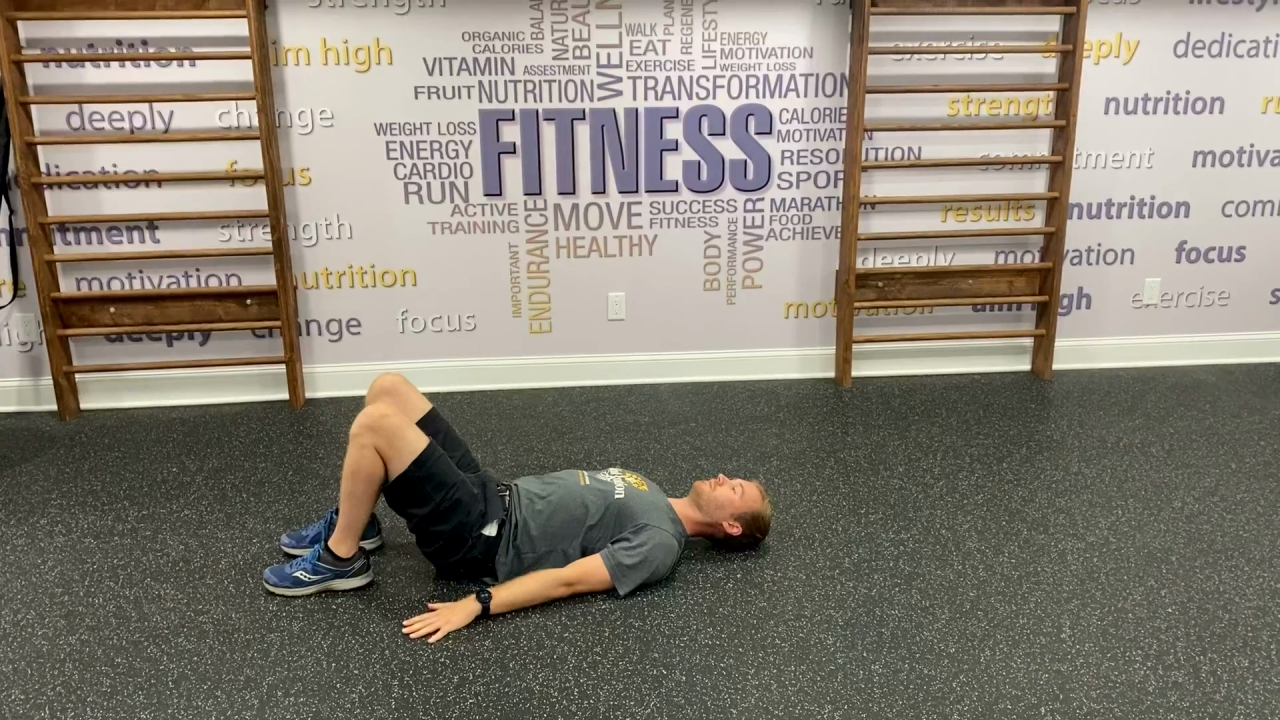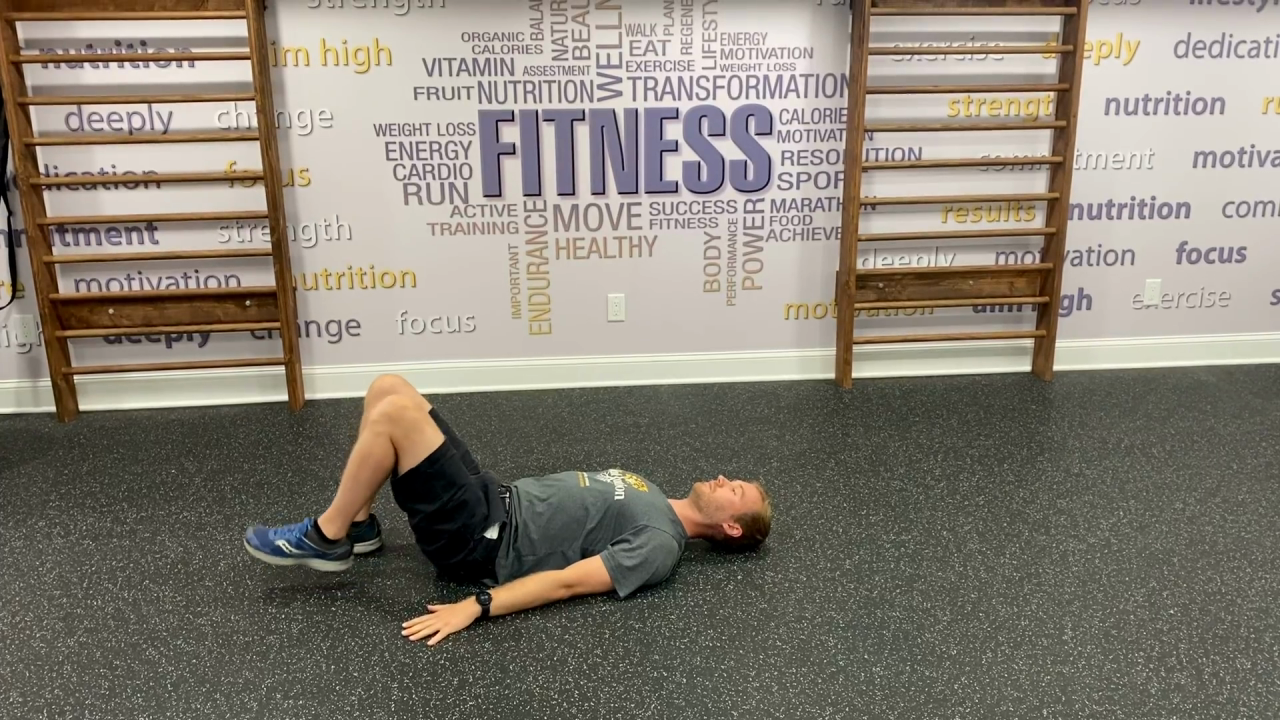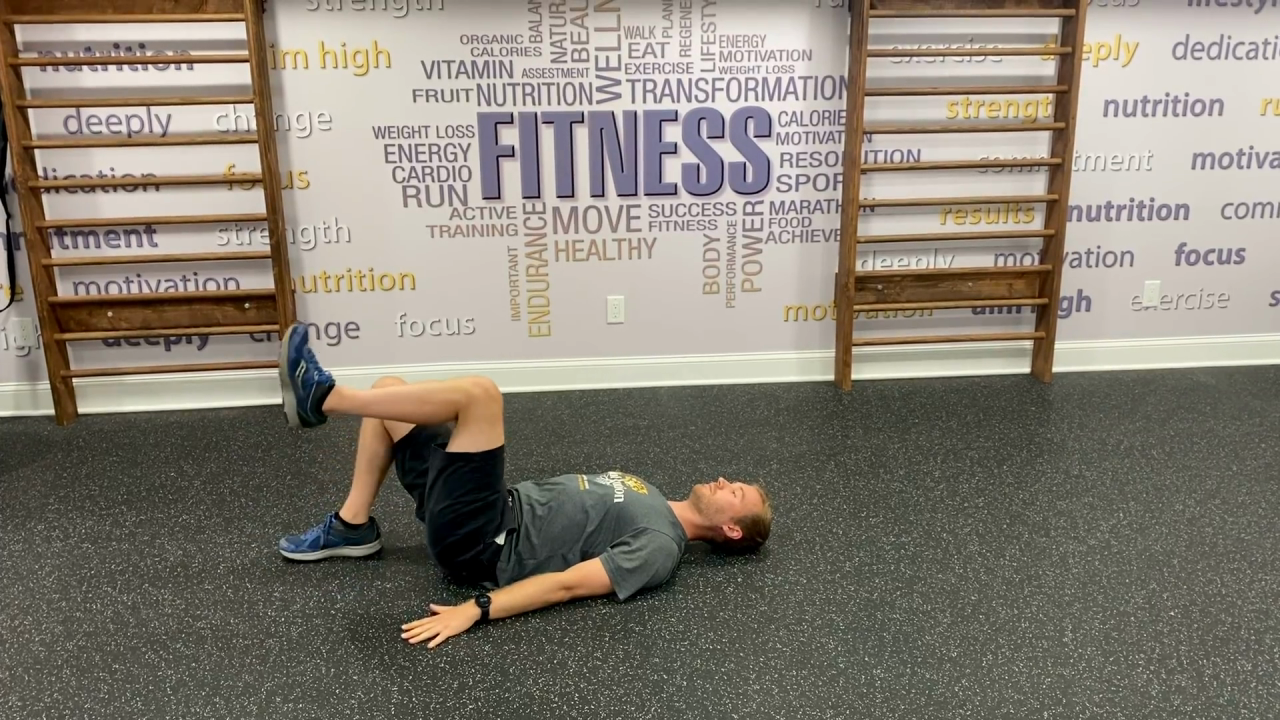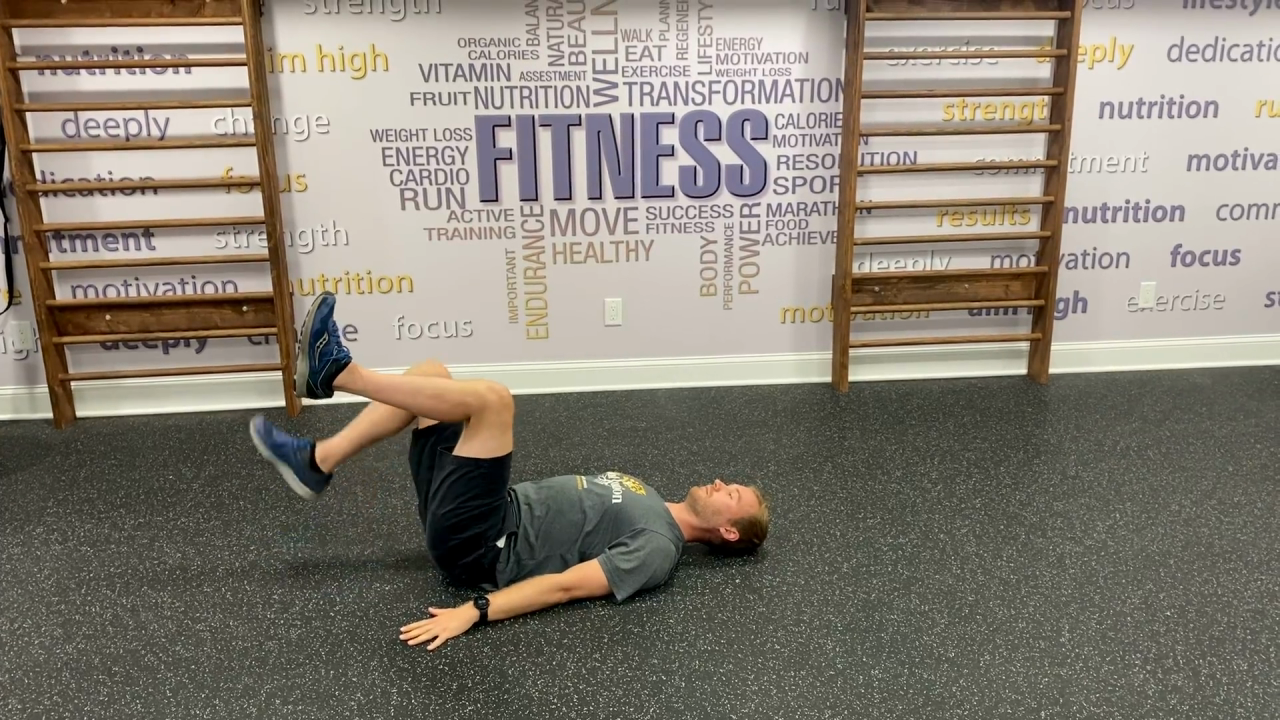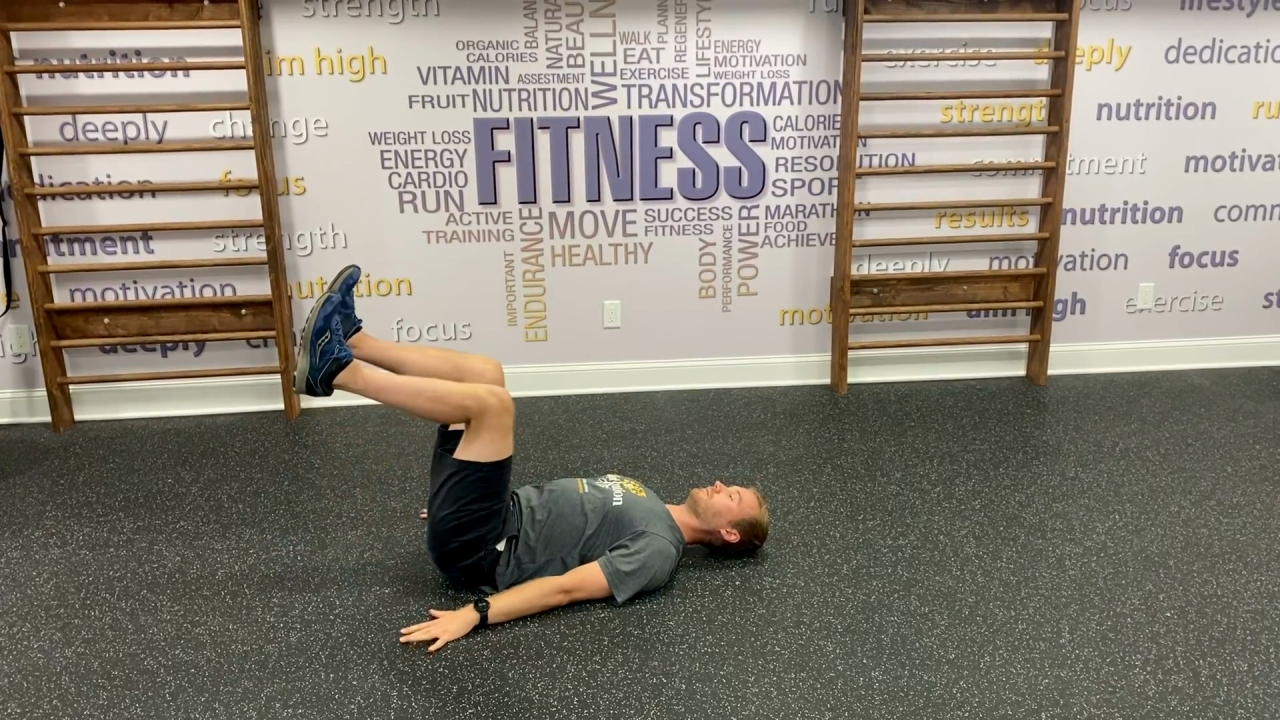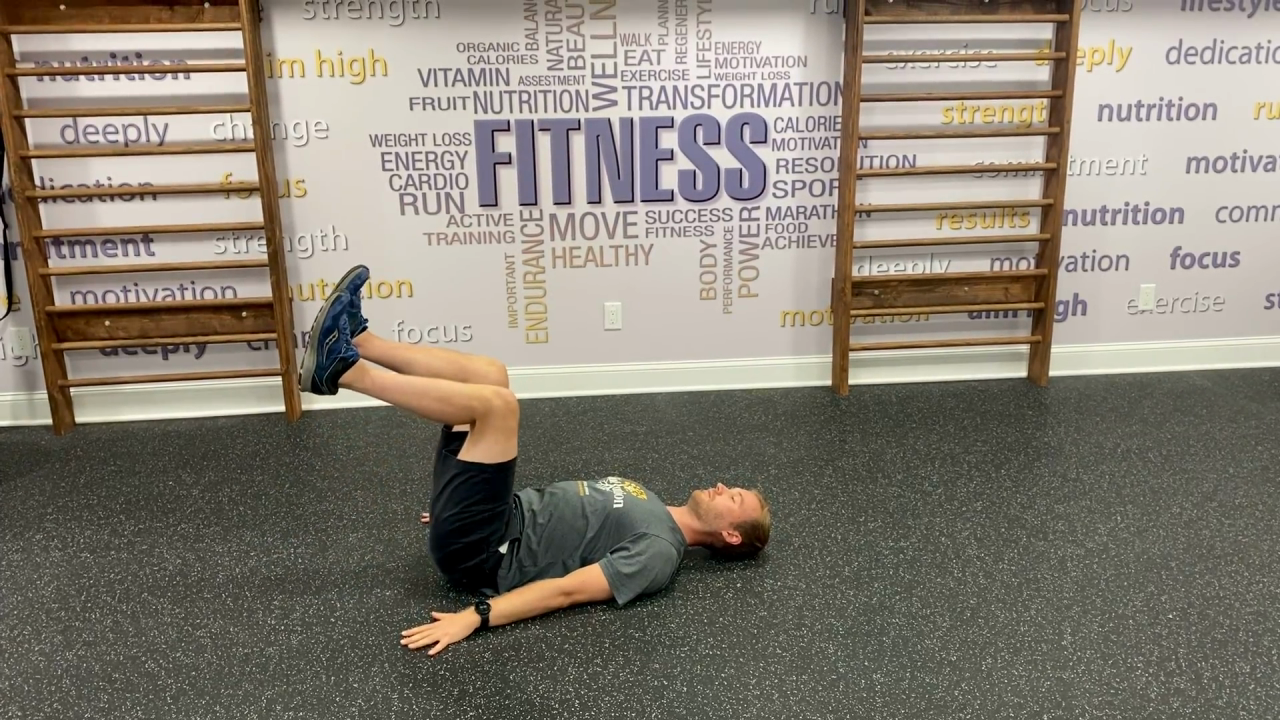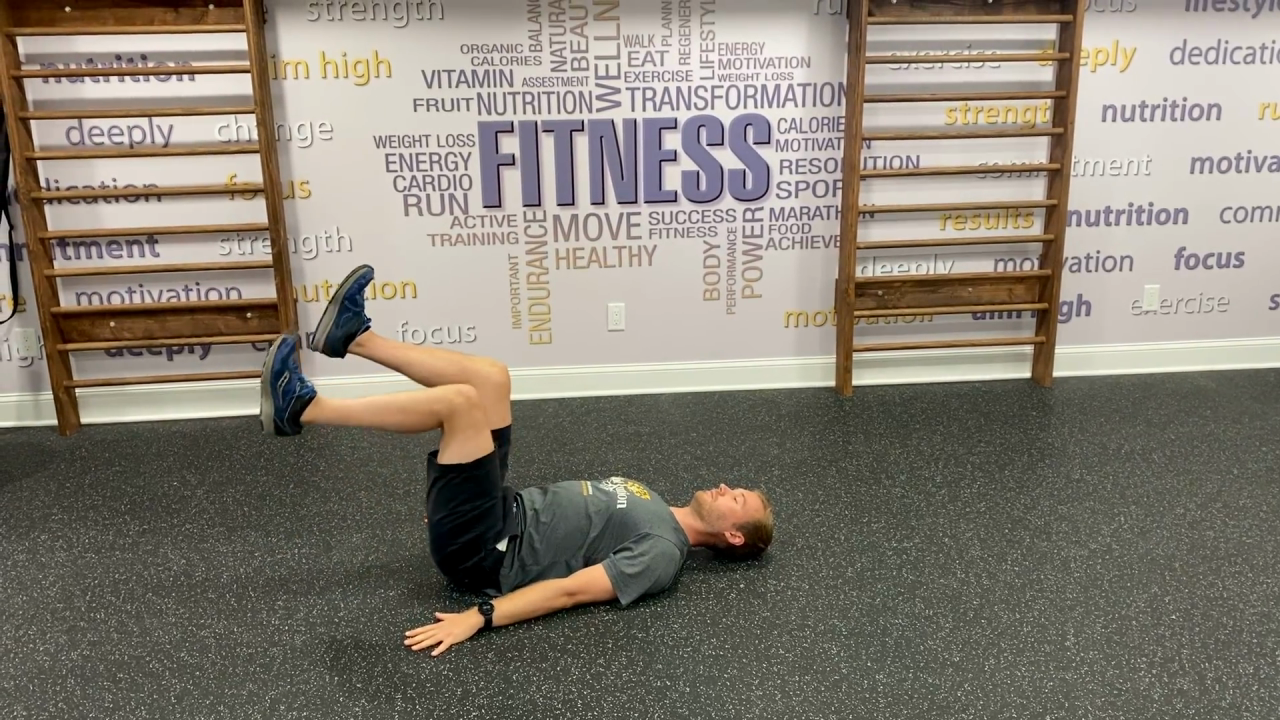
dt=0.7s
person 1, frame 1
left shoulder: (658, 542)
right shoulder: (647, 494)
left elbow: (568, 580)
left wrist: (475, 604)
left hip: (477, 539)
right hip: (494, 497)
left knee: (374, 424)
right knee: (388, 388)
left ankle: (340, 558)
right ankle: (354, 522)
person 1, frame 2
left shoulder: (659, 544)
right shoulder: (648, 498)
left elbow: (569, 581)
left wrist: (475, 605)
left hip: (476, 542)
right hip: (495, 501)
left knee: (398, 413)
right knee: (388, 388)
left ankle: (326, 539)
right ankle: (355, 524)
person 1, frame 3
left shoulder: (659, 546)
right shoulder: (647, 499)
left elbow: (568, 584)
left wrist: (475, 609)
left hip: (478, 545)
right hip: (504, 508)
left knee: (480, 393)
right knee: (389, 389)
left ankle: (322, 398)
right ankle: (352, 527)
person 1, frame 4
left shoulder: (655, 548)
right shoulder: (641, 498)
left elbow: (565, 585)
left wrist: (472, 612)
right wrist: (466, 485)
left hip: (475, 548)
right hip: (496, 513)
left knee: (493, 398)
right knee: (434, 373)
left ankle: (337, 374)
right ankle: (317, 463)
person 1, frame 5
left shoulder: (657, 550)
right shoulder: (643, 502)
left elbow: (567, 587)
left wrist: (474, 614)
right wrist: (457, 502)
left hip: (478, 550)
right hip: (502, 515)
left knee: (492, 402)
right knee: (485, 372)
left ankle: (336, 373)
right ankle: (350, 341)
person 1, frame 6
left shoulder: (658, 552)
right shoulder: (644, 504)
left elbow: (567, 590)
left wrist: (474, 617)
right wrist: (457, 507)
left hip: (477, 552)
right hip: (499, 519)
left knee: (498, 403)
right knee: (490, 374)
left ankle: (343, 371)
right ankle: (355, 340)
person 1, frame 7
left shoulder: (660, 552)
right shoulder: (648, 506)
left elbow: (571, 590)
left wrist: (477, 617)
right wrist: (455, 503)
left hip: (480, 551)
right hip: (504, 513)
left knee: (462, 400)
right knee: (489, 377)
left ankle: (303, 408)
right ankle: (354, 335)
